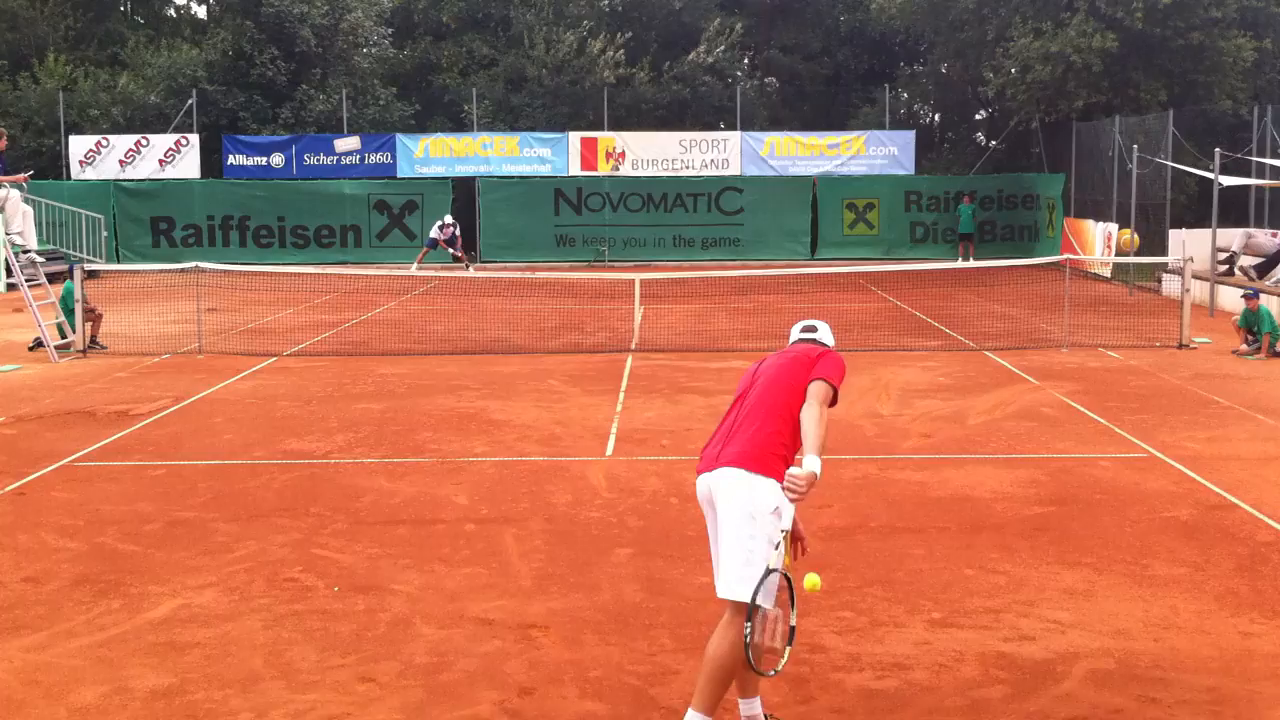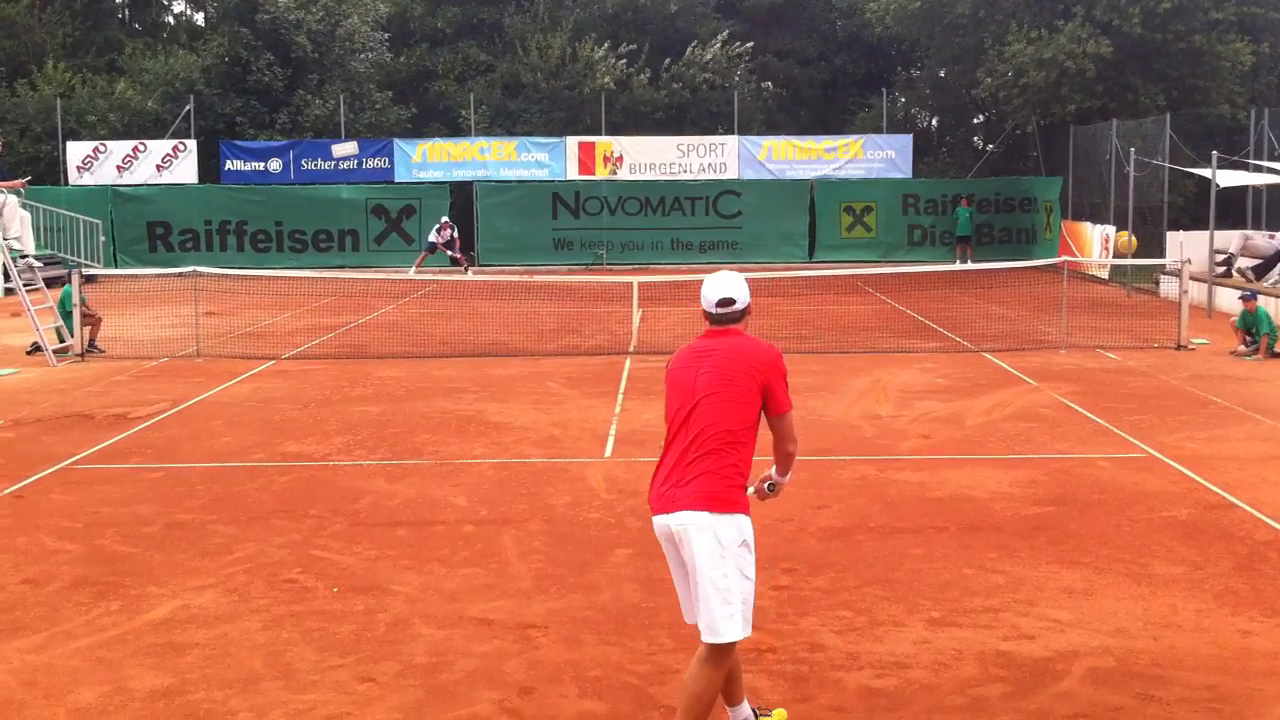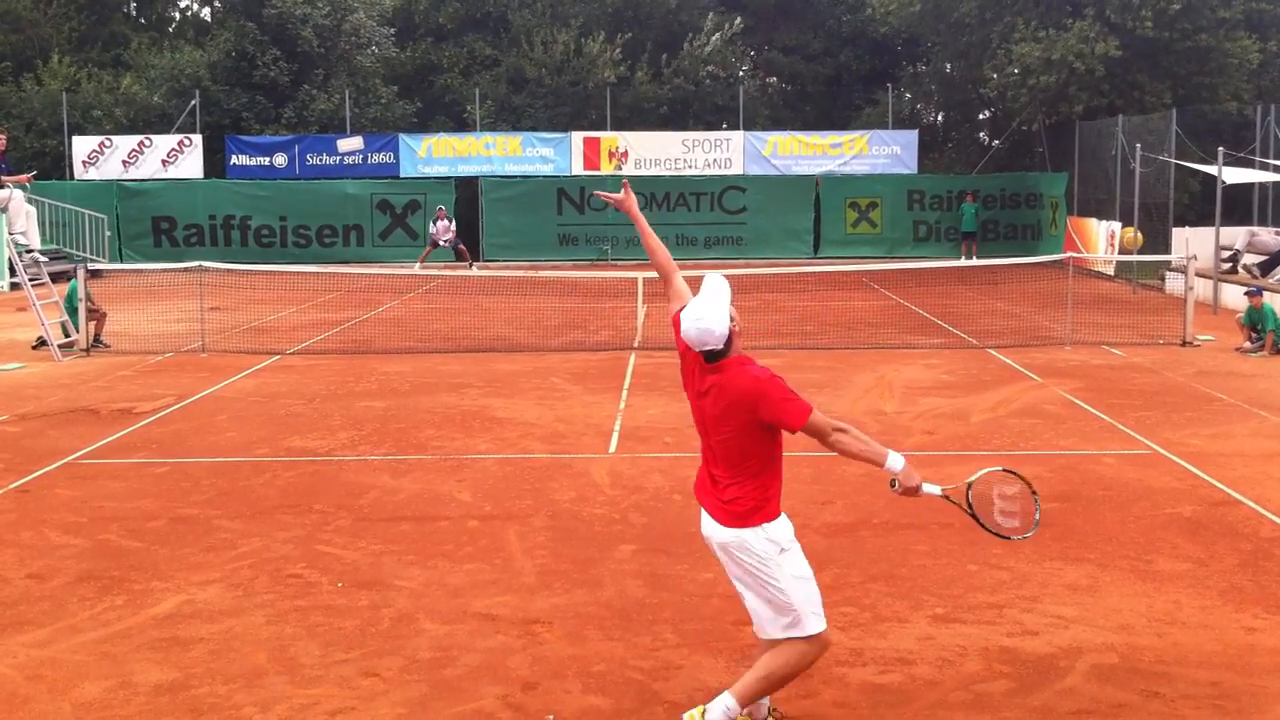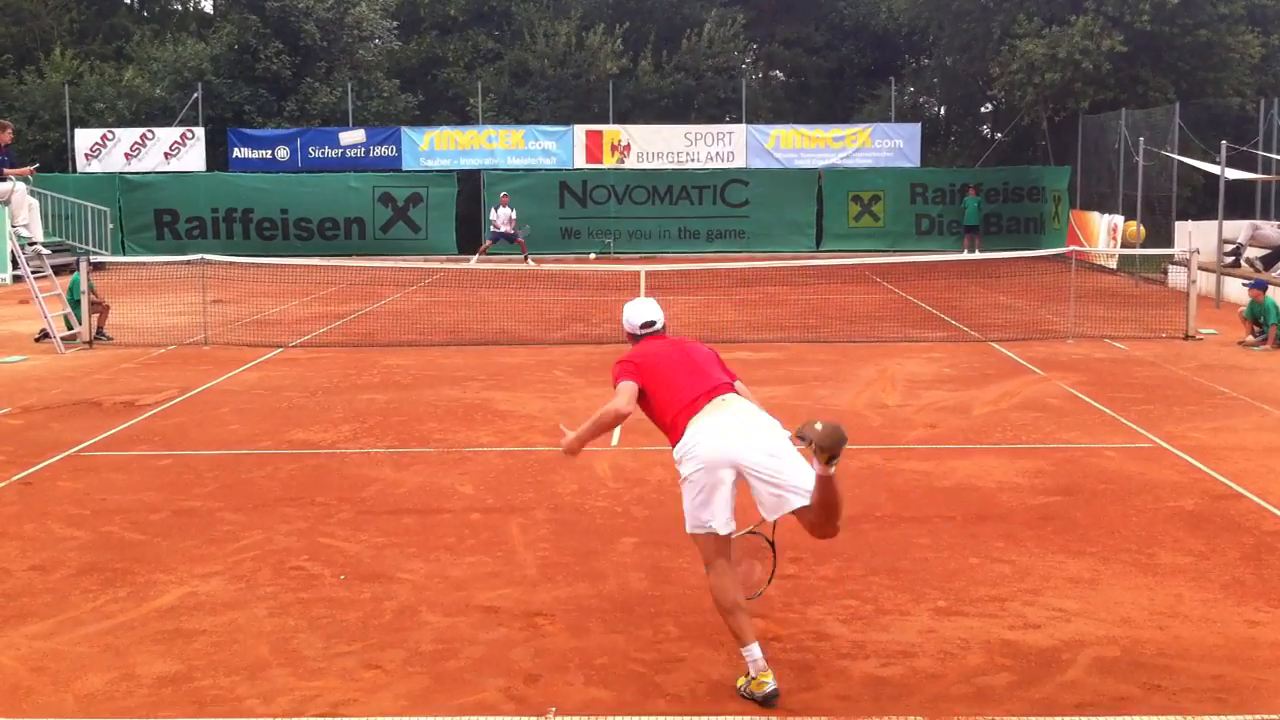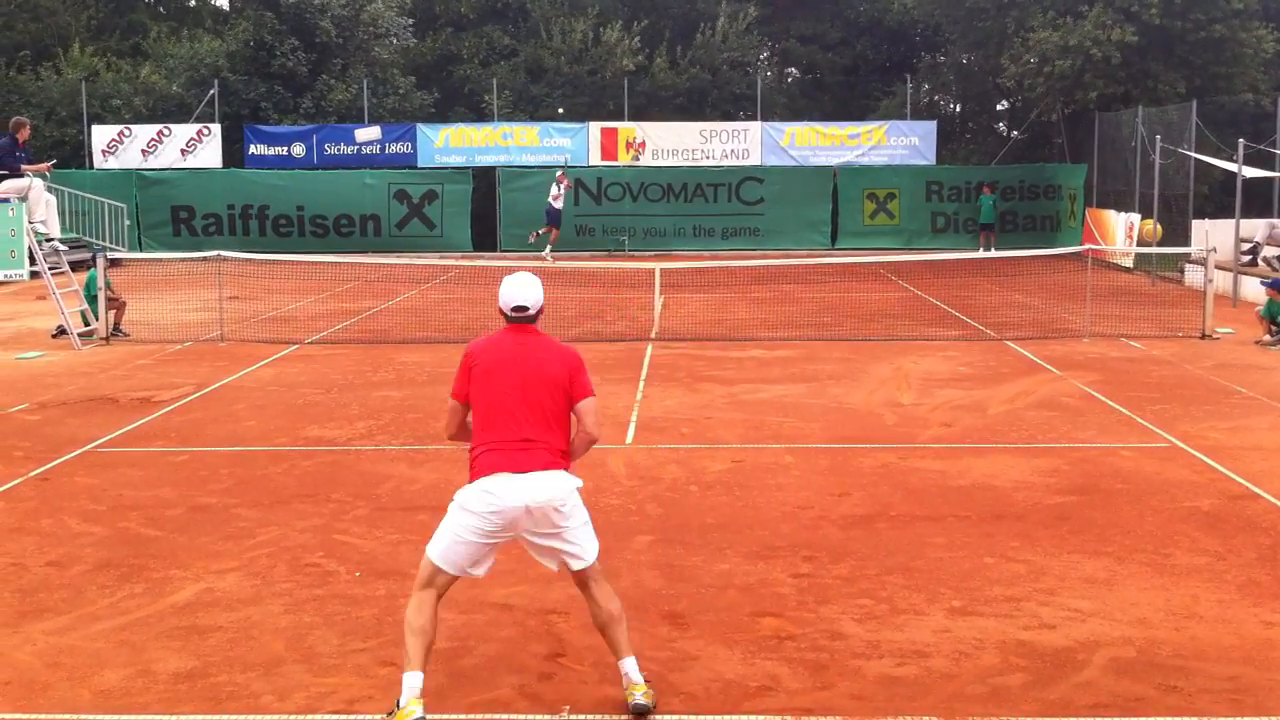
dt=1s
person 1, frame 1
left shoulder: (764, 365)
right shoulder: (828, 359)
right elbow: (813, 406)
left wrist: (788, 523)
right wrist: (811, 466)
left hip: (712, 475)
right hip: (750, 480)
left knee: (744, 606)
right knee: (740, 612)
person 1, frame 2
left shoulder: (680, 359)
right shoulder: (763, 356)
right elbow: (787, 444)
right wrist: (779, 478)
left hip: (666, 507)
right hip: (714, 511)
left knee: (722, 628)
right knee: (721, 638)
person 1, frame 3
left shoulder: (691, 354)
right shoulder: (755, 383)
left elbow: (670, 276)
right elbow: (830, 430)
left wrist: (634, 215)
right wrist: (894, 462)
left hip: (716, 516)
right hip: (753, 529)
left knee: (781, 623)
right knee: (806, 643)
person 1, frame 4
left shoulder: (631, 361)
right shoulder: (701, 350)
left elbow: (621, 408)
left wrist: (578, 438)
right wrist: (783, 457)
left hip: (702, 440)
right hip: (752, 425)
left knee: (717, 562)
right knee: (824, 526)
left ankle: (758, 673)
right ankle: (819, 456)
person 1, frame 5
left shoulder: (476, 352)
right shoulder: (567, 358)
left elbow: (454, 427)
right elbow: (590, 434)
left hip: (489, 490)
right hip: (549, 488)
left knee: (425, 589)
right knee: (592, 583)
